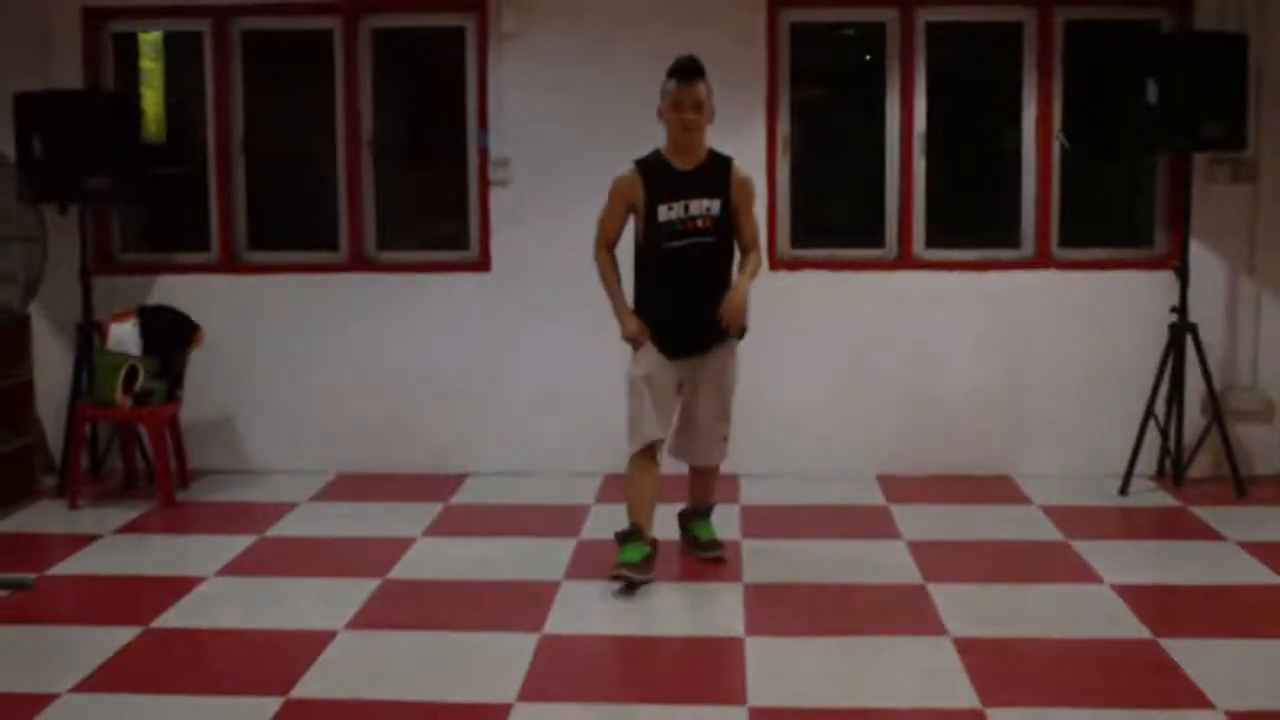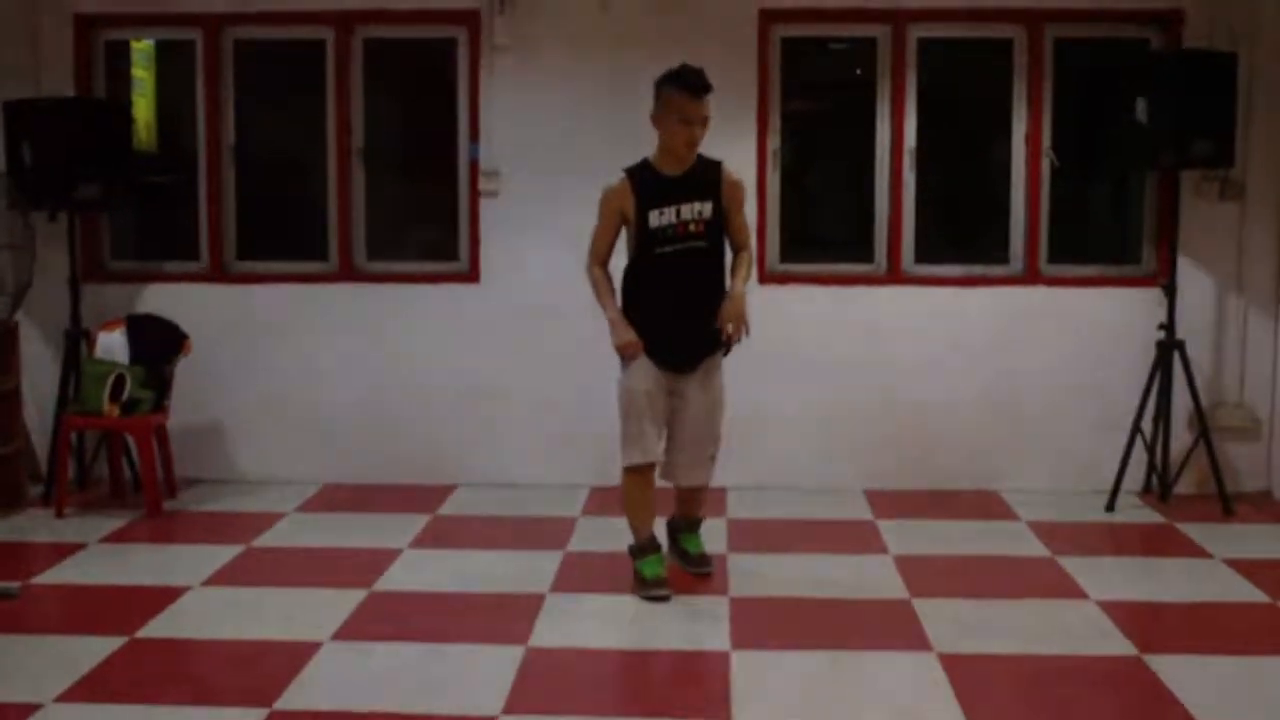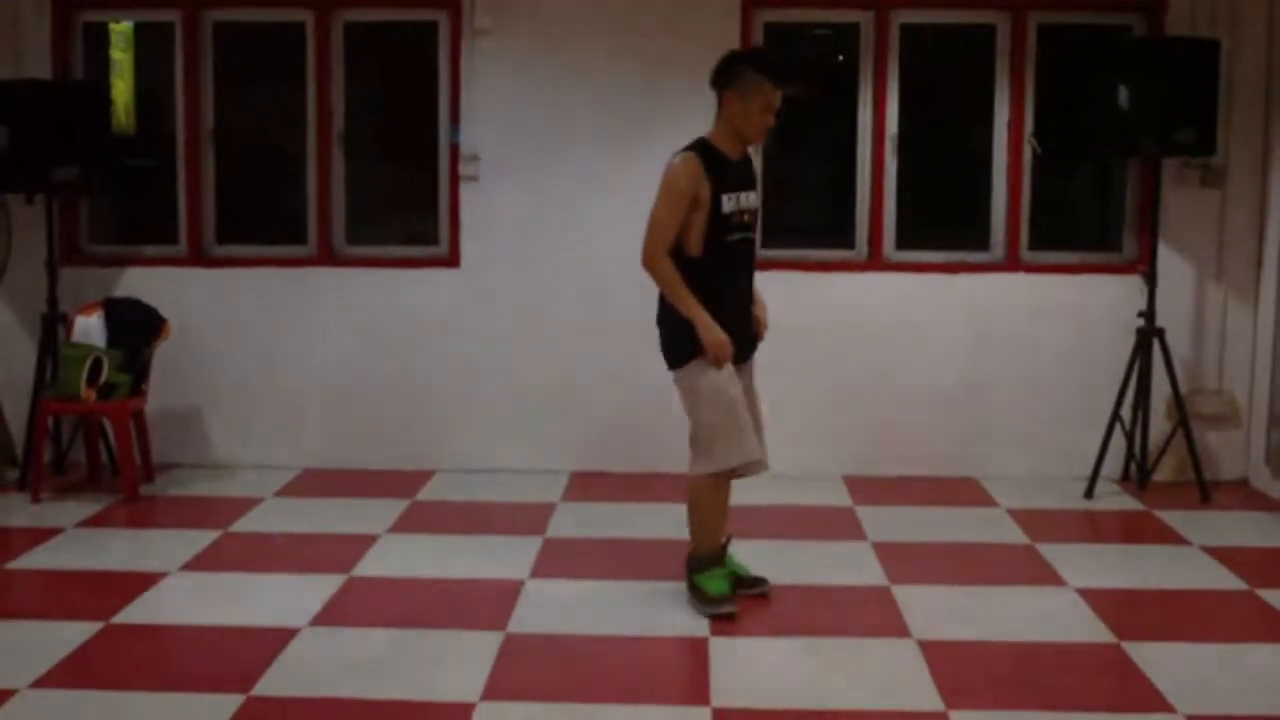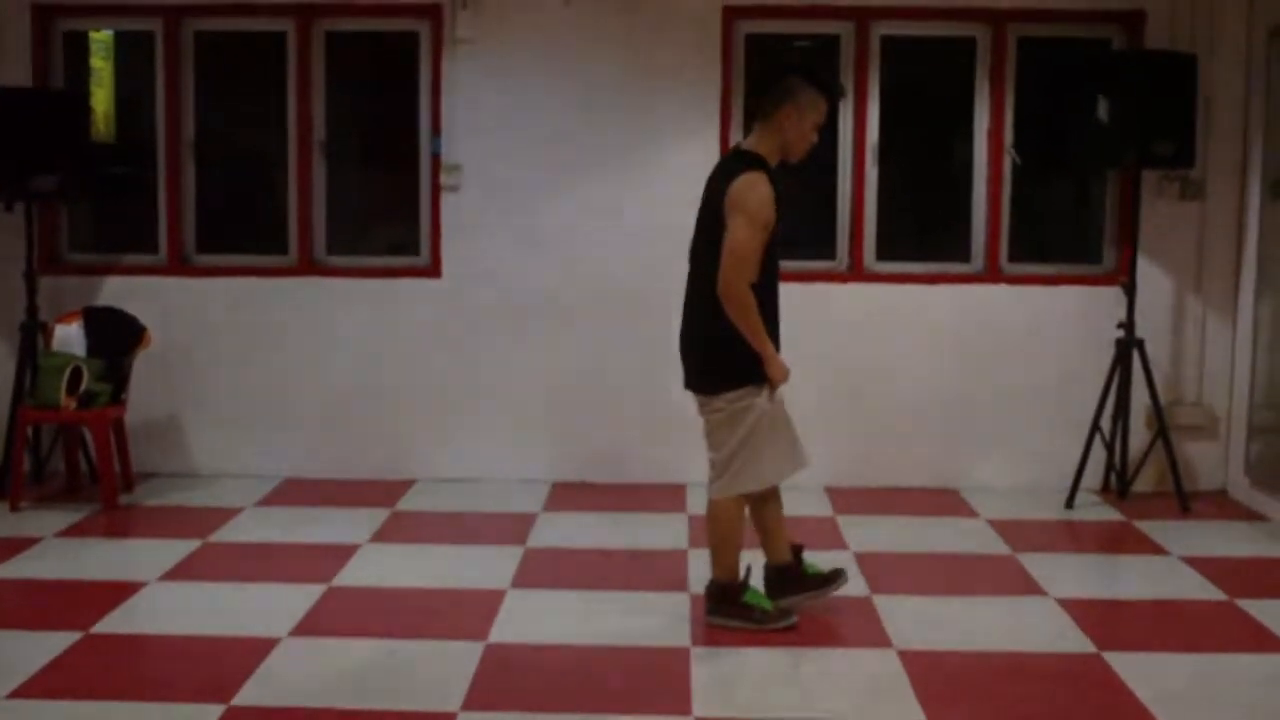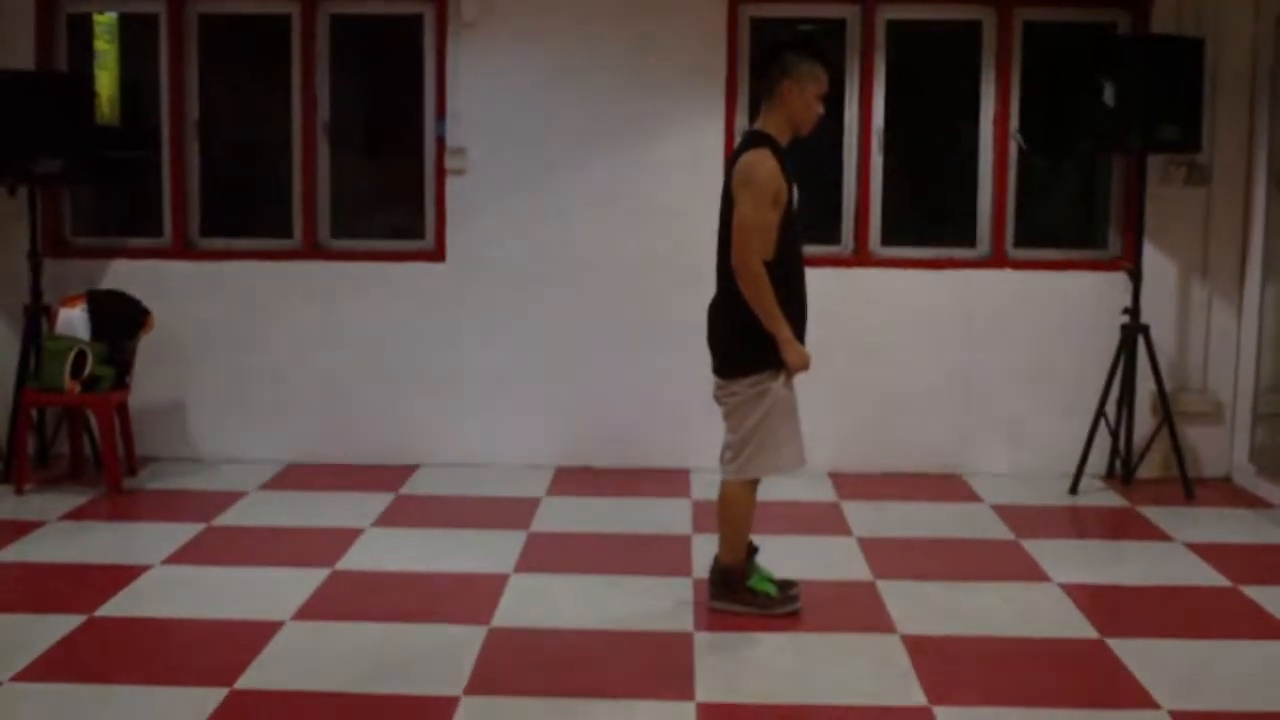
dt=1s
person 1, frame 1
left shoulder: (733, 179)
right shoulder: (633, 182)
left elbow: (749, 248)
right elbow: (603, 248)
left wrist: (741, 286)
right wrist: (622, 312)
left hip: (714, 332)
right hip: (655, 332)
left knee: (709, 437)
right knee: (646, 437)
left ankle: (697, 520)
right ankle: (639, 543)
person 1, frame 2
left shoulder: (725, 184)
right shoulder: (625, 190)
left elbow: (743, 250)
right elbow: (597, 262)
left wrist: (738, 292)
right wrist: (615, 321)
left hip: (703, 344)
right hip: (645, 344)
left knee: (698, 457)
right knee: (641, 454)
left ankle: (685, 529)
right ankle: (646, 552)
person 1, frame 3
left shoulder: (747, 168)
right shoulder: (688, 169)
right elbow: (655, 255)
left wrist: (755, 302)
right wrist: (703, 323)
left hip: (735, 333)
right hip: (696, 337)
left knee: (727, 453)
right knee: (717, 450)
left ankle: (708, 558)
right ankle: (708, 566)
person 1, frame 4
left shoulder: (735, 168)
right shoulder: (754, 185)
right elbow: (732, 285)
right wrist: (769, 355)
left hip: (731, 352)
right hip: (729, 357)
left knee: (765, 464)
right knee: (735, 477)
left ankle: (784, 571)
right ankle: (726, 595)
person 1, frame 5
left shoulder: (765, 157)
right shoulder: (761, 163)
right elbow: (746, 264)
left wrist: (781, 338)
right wrist: (787, 340)
left hip: (756, 339)
right hip: (752, 343)
left knee: (748, 462)
right knee: (745, 464)
left ankle: (738, 565)
right ankle: (730, 581)
